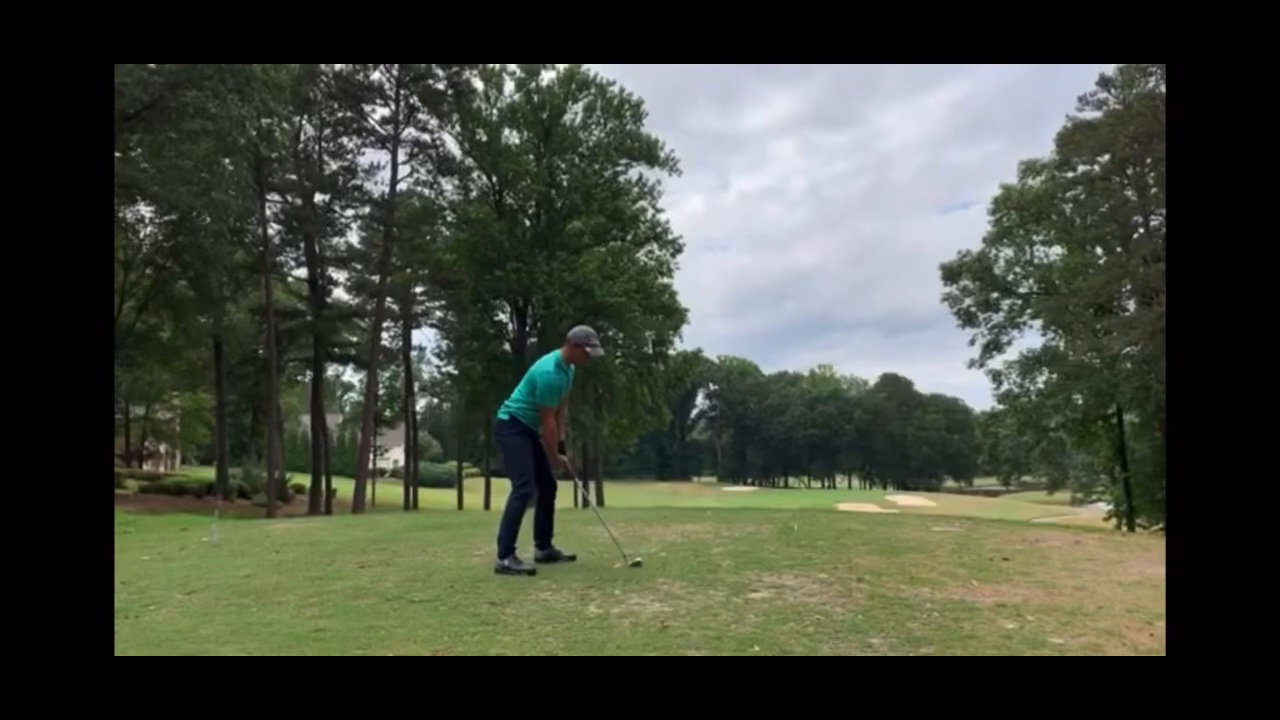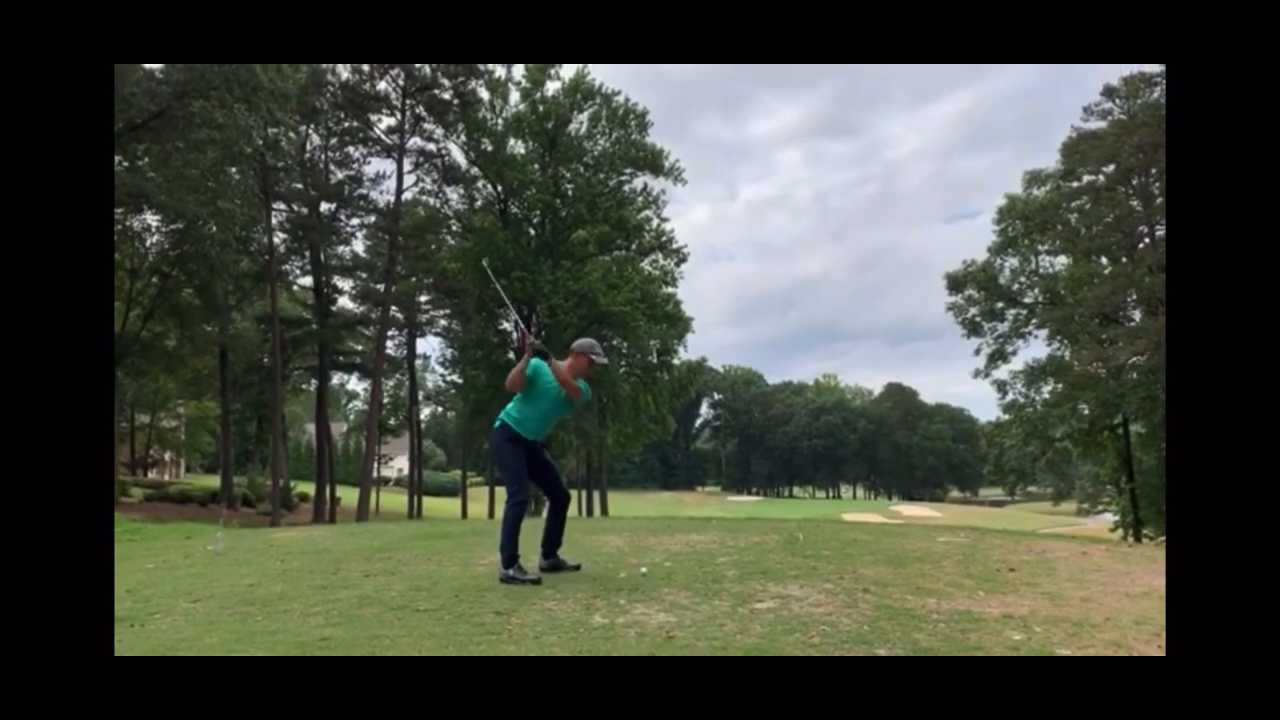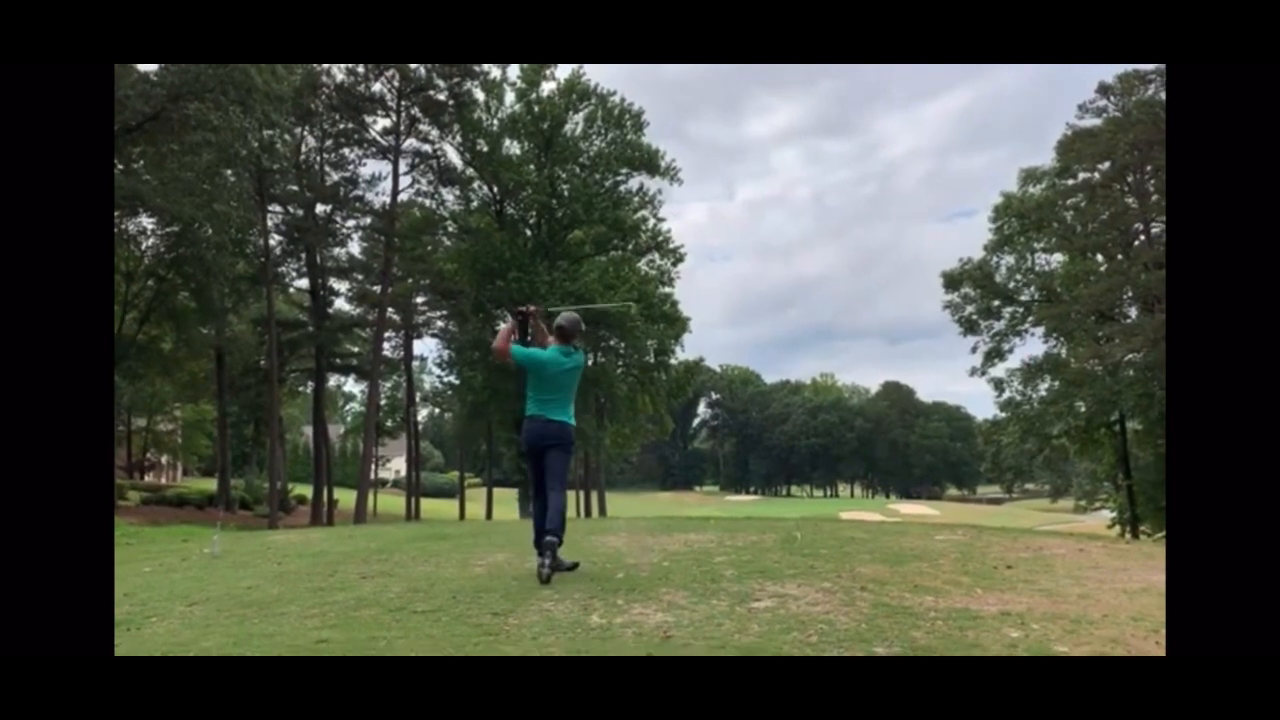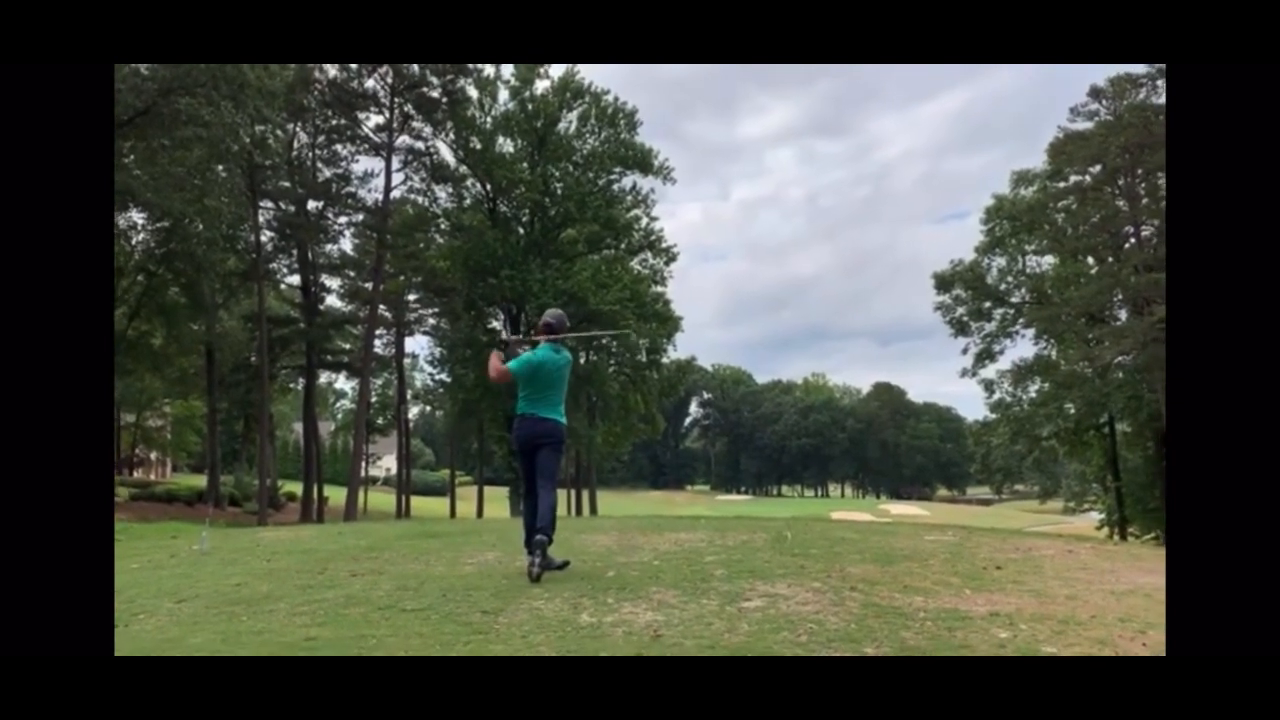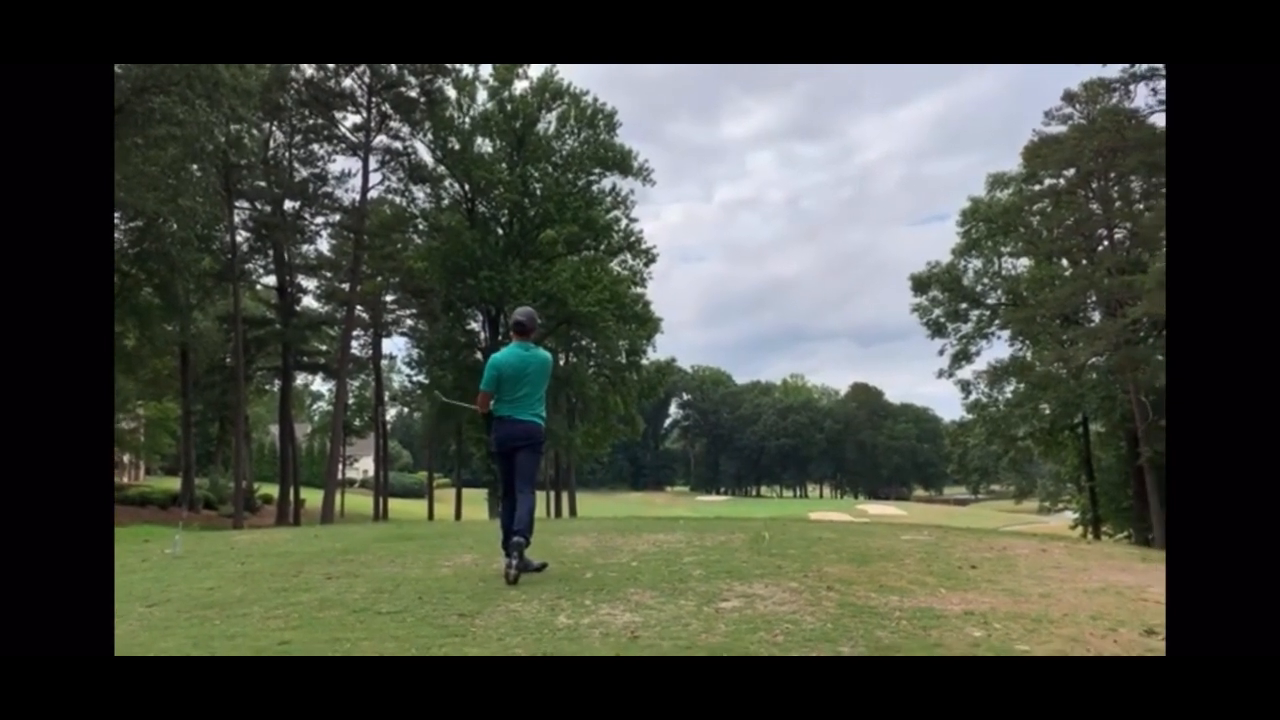
dt=1s
person 1, frame 1
left shoulder: (568, 369)
right shoulder: (549, 373)
left elbow: (561, 409)
right elbow: (547, 419)
left wrist: (561, 446)
right wrist: (554, 456)
left hip: (528, 430)
right hip: (512, 427)
left knee: (548, 486)
right knee: (524, 488)
left ankle: (543, 548)
right ankle: (504, 557)
person 1, frame 2
left shoulder: (582, 390)
right shoulder: (537, 367)
left elbow: (568, 385)
right elbow: (511, 385)
left wrist: (548, 357)
right wrist: (526, 356)
left hip: (533, 444)
right hip: (507, 436)
left knee: (561, 496)
right knee: (519, 497)
left ankle: (549, 557)
right ankle: (509, 566)
person 1, frame 3
left shoulder: (539, 358)
right shoulder: (578, 358)
left elbow: (498, 348)
right elbow: (549, 347)
left wrist: (514, 321)
right wrist: (536, 323)
left hip: (533, 428)
right hip: (561, 430)
left knee: (539, 492)
right knee: (556, 489)
left ankle: (546, 554)
right ankle: (552, 540)
person 1, frame 4
left shoulder: (533, 358)
right shoulder: (565, 358)
left elbow: (496, 373)
left wrist: (497, 351)
right wrist: (517, 351)
left hip: (526, 427)
right hip: (552, 428)
left knee: (530, 490)
right knee: (547, 487)
left ankle: (534, 551)
right ankle: (542, 539)
person 1, frame 5
left shoulder: (498, 359)
right shoulder: (545, 359)
left elbow: (482, 403)
left wrist: (489, 408)
left hip: (503, 428)
right hip: (531, 429)
left knee: (508, 492)
right knee: (525, 489)
left ankle: (512, 553)
right ankle: (519, 541)
